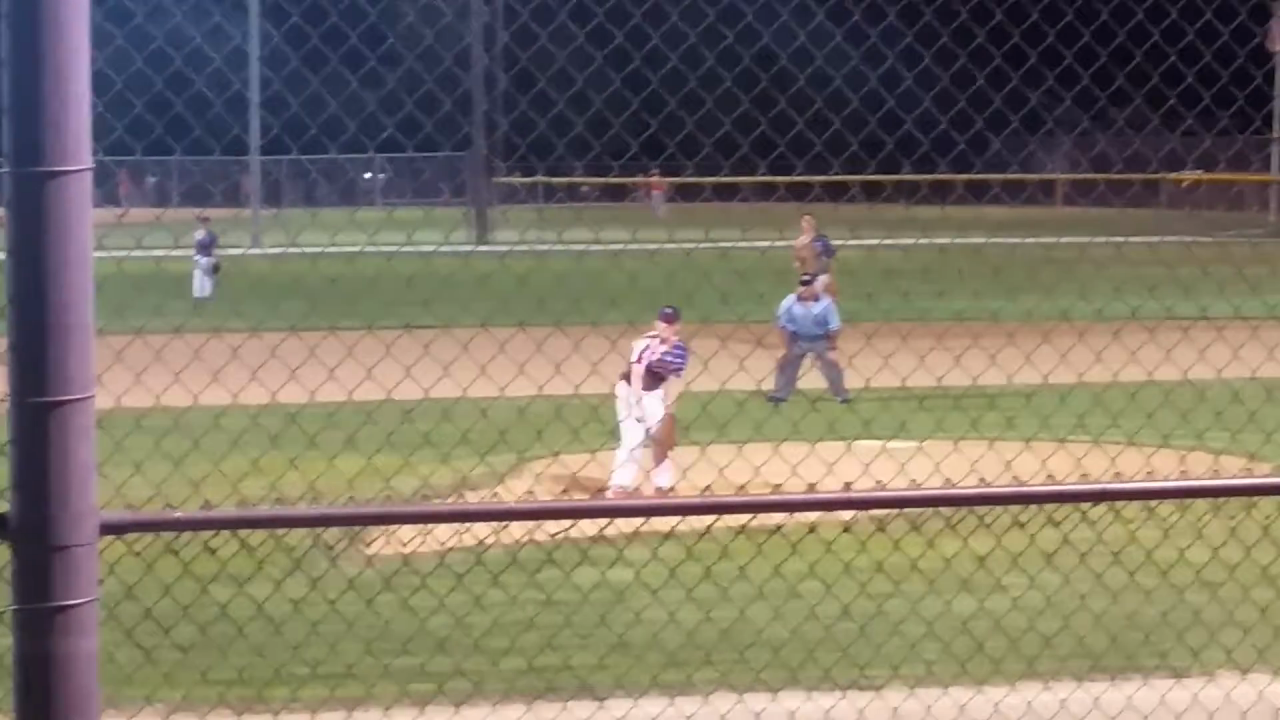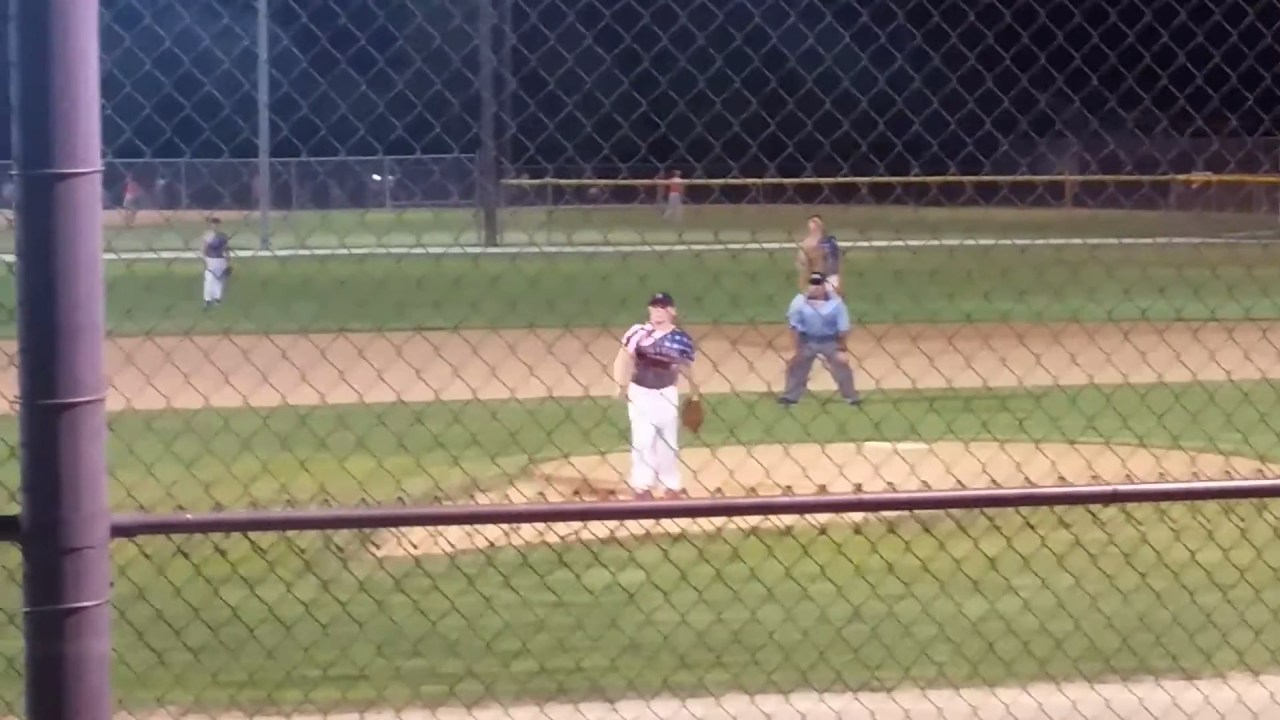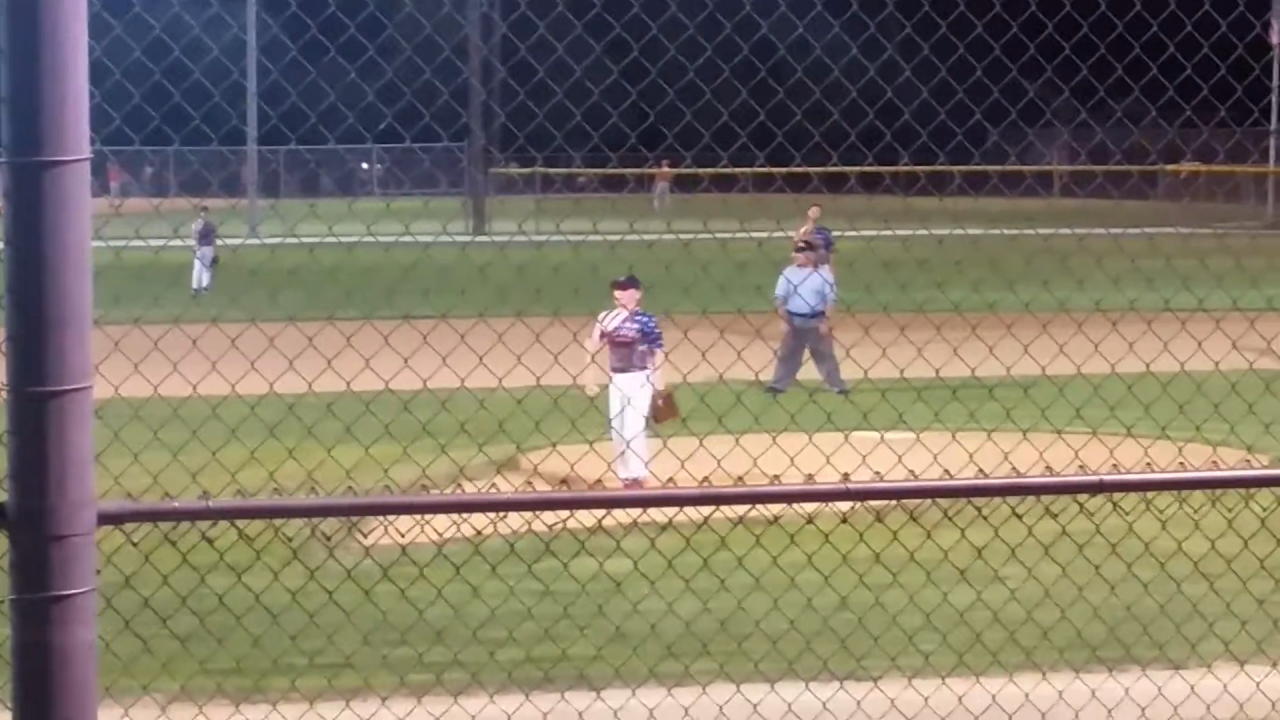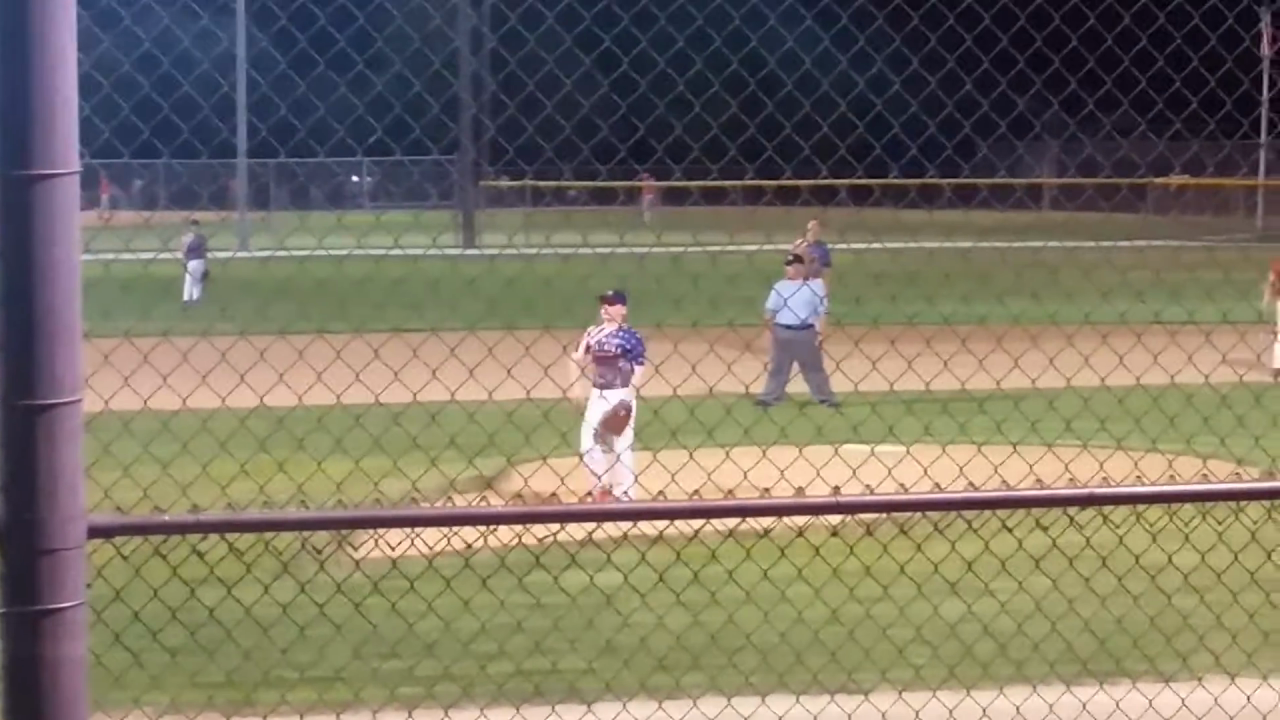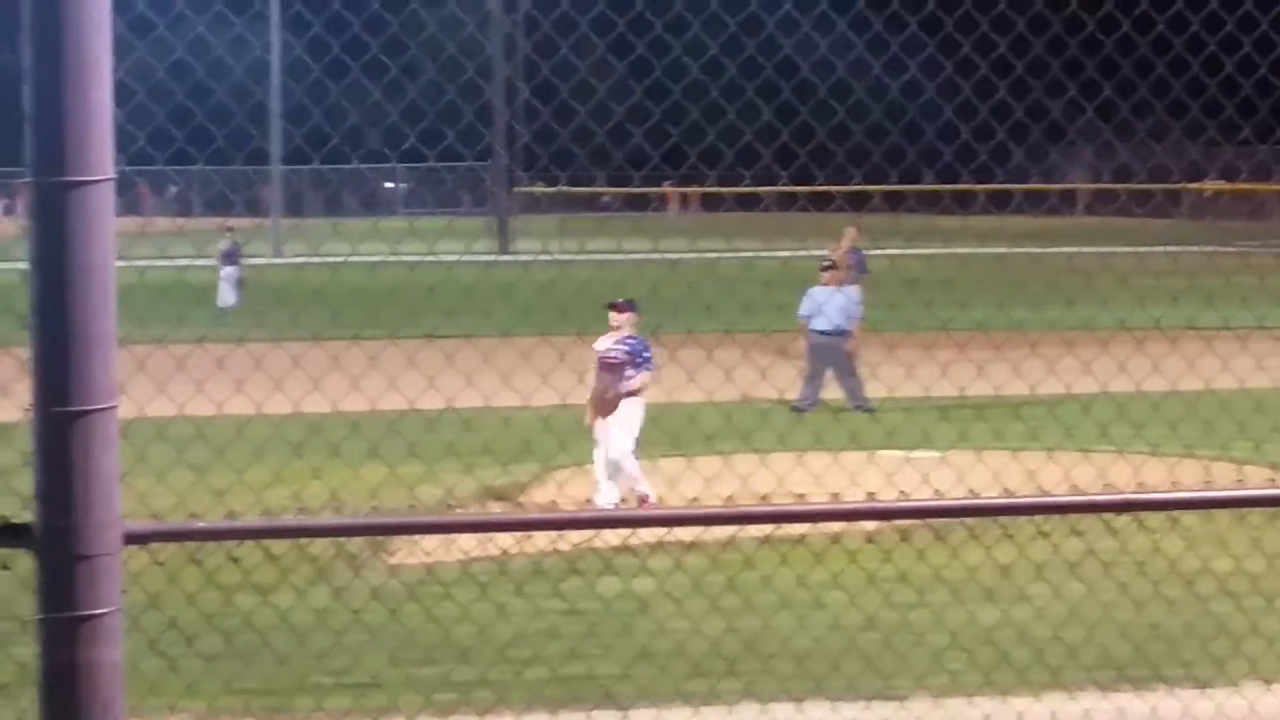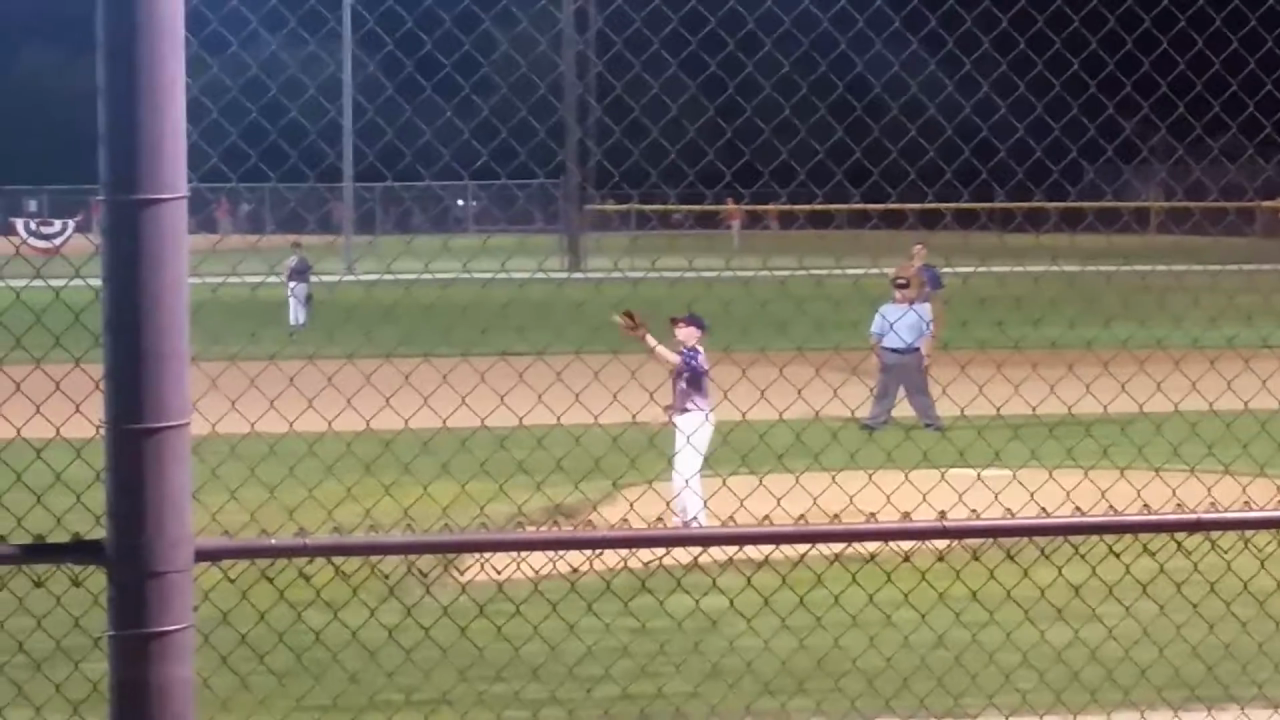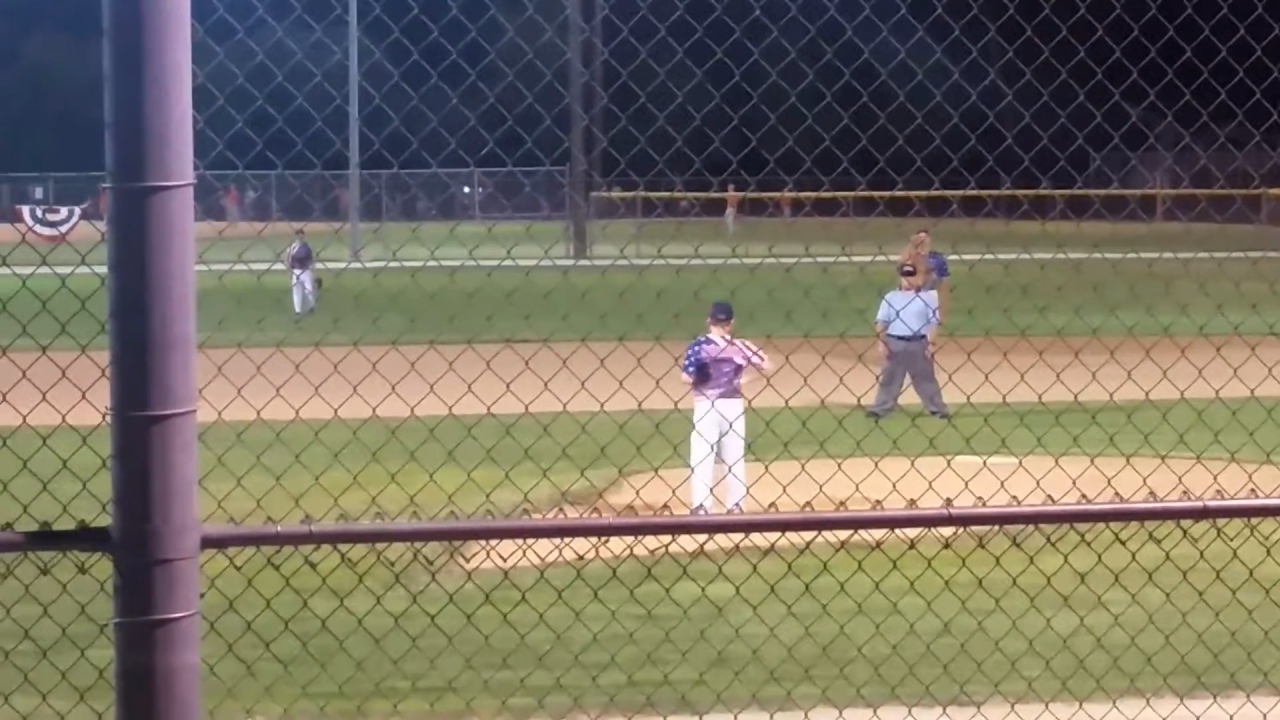
dt=0.5s
person 1, frame 1
left shoulder: (681, 351)
right shoulder: (646, 343)
left elbow: (674, 380)
right elbow: (636, 374)
left wrist: (669, 407)
right wrist: (637, 402)
left hip: (654, 393)
right hip: (631, 391)
left knee: (661, 438)
right knee: (632, 439)
left ankle: (662, 484)
right ankle: (621, 484)
person 1, frame 2
left shoulder: (681, 339)
right shoulder: (639, 332)
left elbow: (686, 366)
right elbow: (622, 357)
left wrist: (694, 391)
right wrist: (620, 384)
left hip: (666, 393)
right hip: (640, 391)
left knee: (668, 440)
right knee: (642, 439)
left ankle: (672, 485)
right ankle: (641, 485)
person 1, frame 3
left shoulder: (646, 320)
right shoulder: (606, 318)
left elbow: (658, 353)
right elbow: (592, 346)
left wrist: (659, 384)
right wrist: (589, 379)
left hip: (639, 379)
right hip: (616, 380)
left knee: (635, 428)
right knee: (618, 430)
left ankle: (638, 476)
right ankle: (627, 476)
person 1, frame 4
left shoulder: (630, 336)
right shoulder: (592, 333)
left elbow: (639, 371)
right elbow: (578, 360)
left wrist: (626, 400)
left hip: (620, 396)
right hip: (598, 394)
left knee: (621, 446)
right knee: (588, 443)
left ankle: (624, 495)
right ankle: (602, 484)
person 1, frame 5
left shoulder: (637, 343)
right shoulder: (602, 342)
left elbow: (645, 378)
left wrist: (621, 389)
right wrist: (592, 407)
left hip: (628, 404)
right hip: (605, 404)
left knee: (619, 454)
right knee: (602, 456)
left ankle: (643, 492)
right ankle: (607, 503)
person 1, frame 6
left shoulder: (692, 353)
right shoulder: (690, 355)
left elbow: (673, 359)
left wrist: (647, 337)
right wrist: (670, 408)
left hip: (694, 418)
right hip: (688, 418)
left knee: (687, 472)
right knee: (682, 472)
left ankle: (696, 521)
right ankle: (685, 518)
person 1, frame 7
left shoulder: (698, 345)
right shoulder: (740, 346)
left elbow: (686, 377)
right elbow: (765, 366)
left wrist: (698, 383)
right wrist: (746, 369)
left hip: (706, 406)
right hip: (733, 405)
left knee: (701, 458)
right knee: (734, 458)
left ankle: (700, 507)
right ankle: (735, 505)
